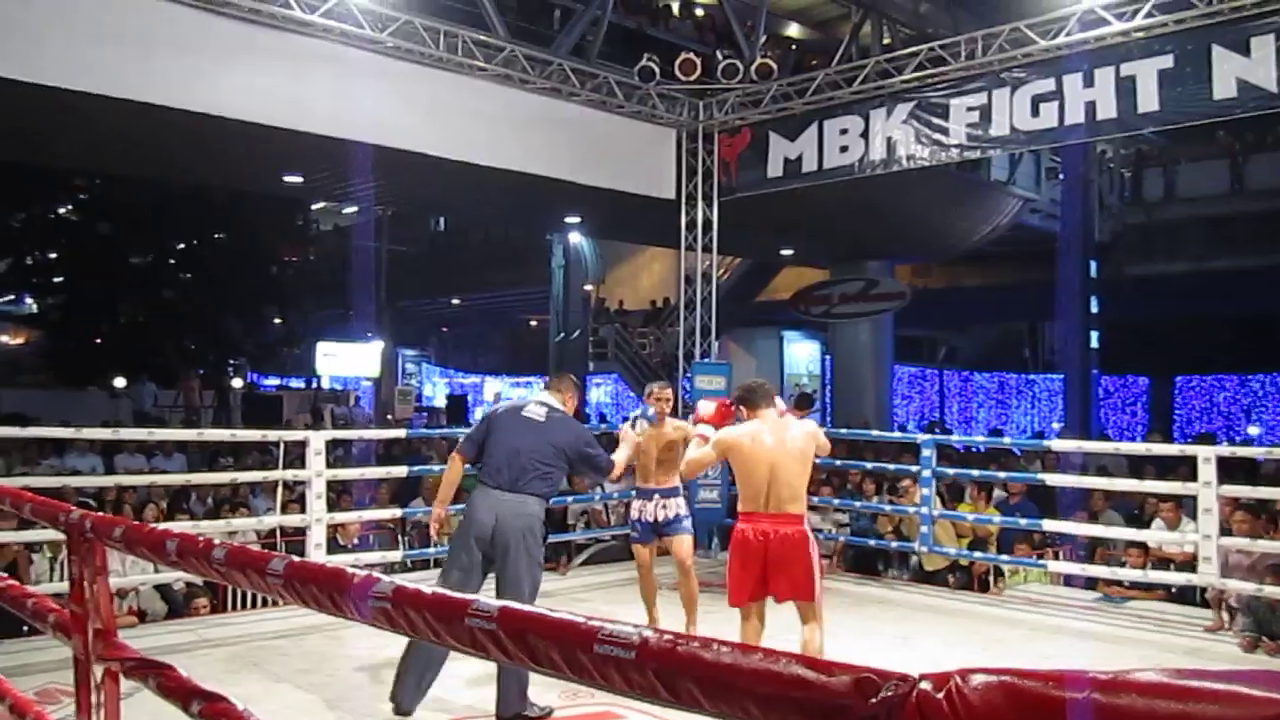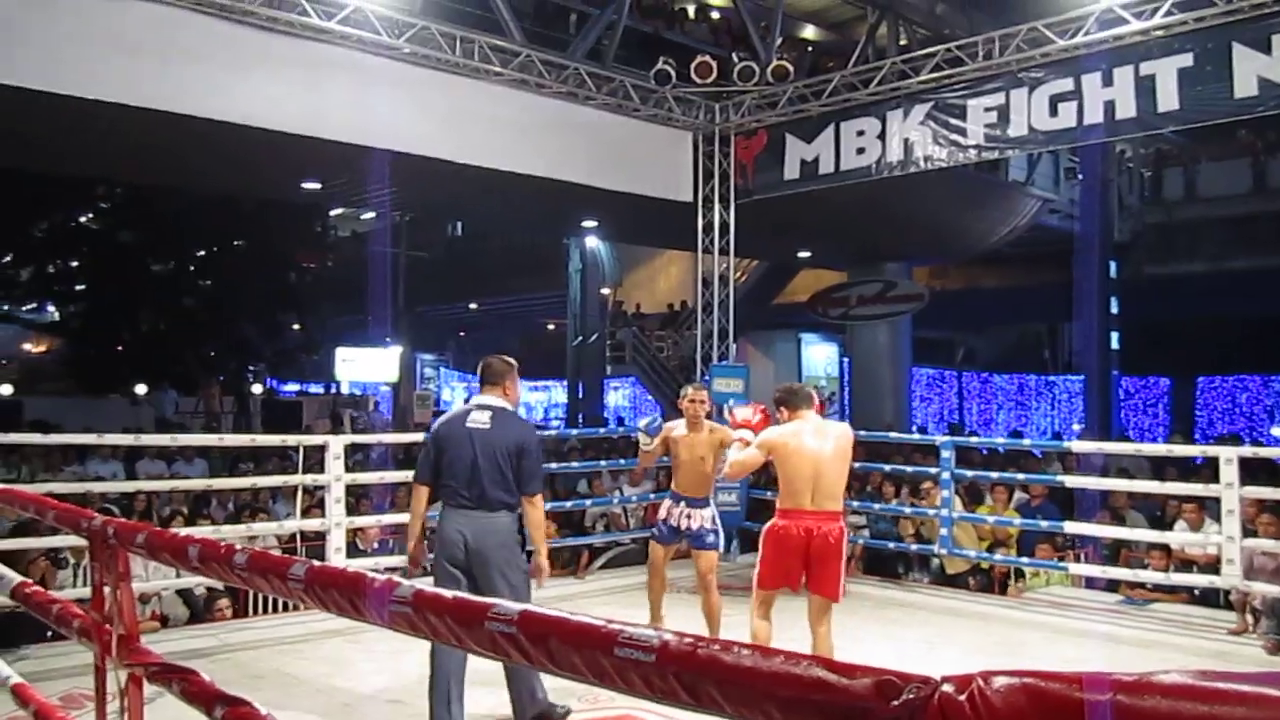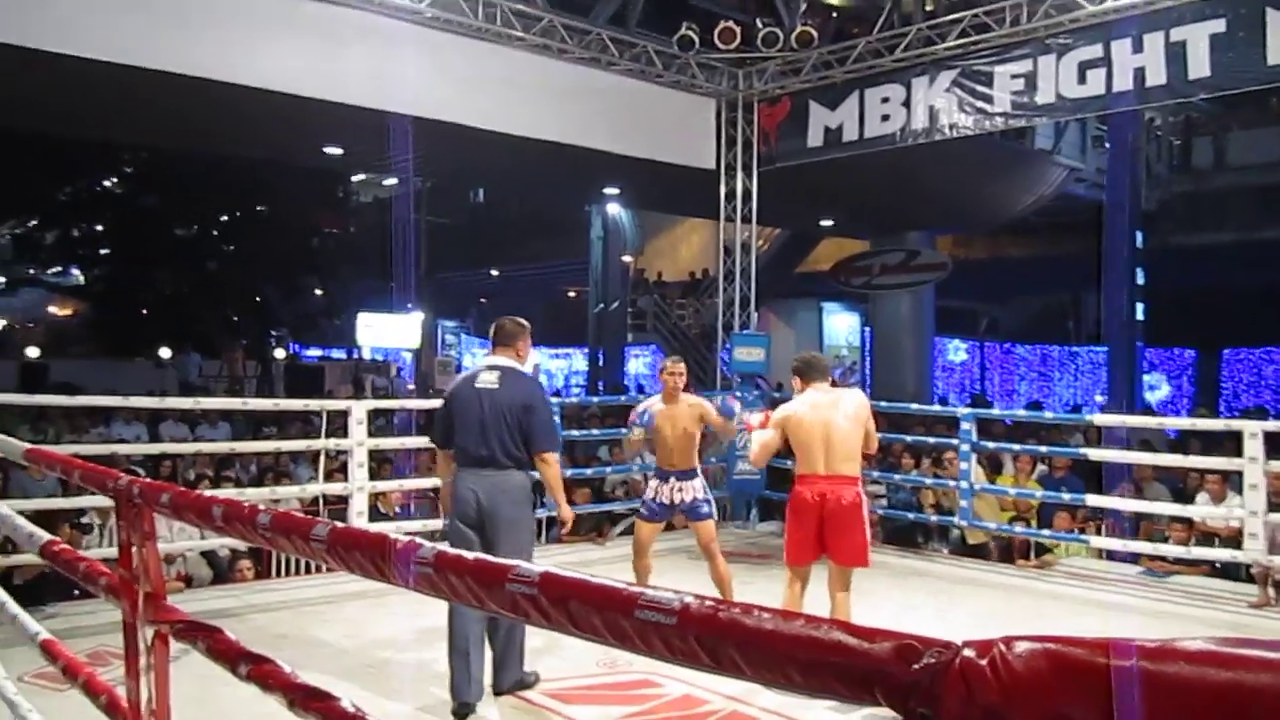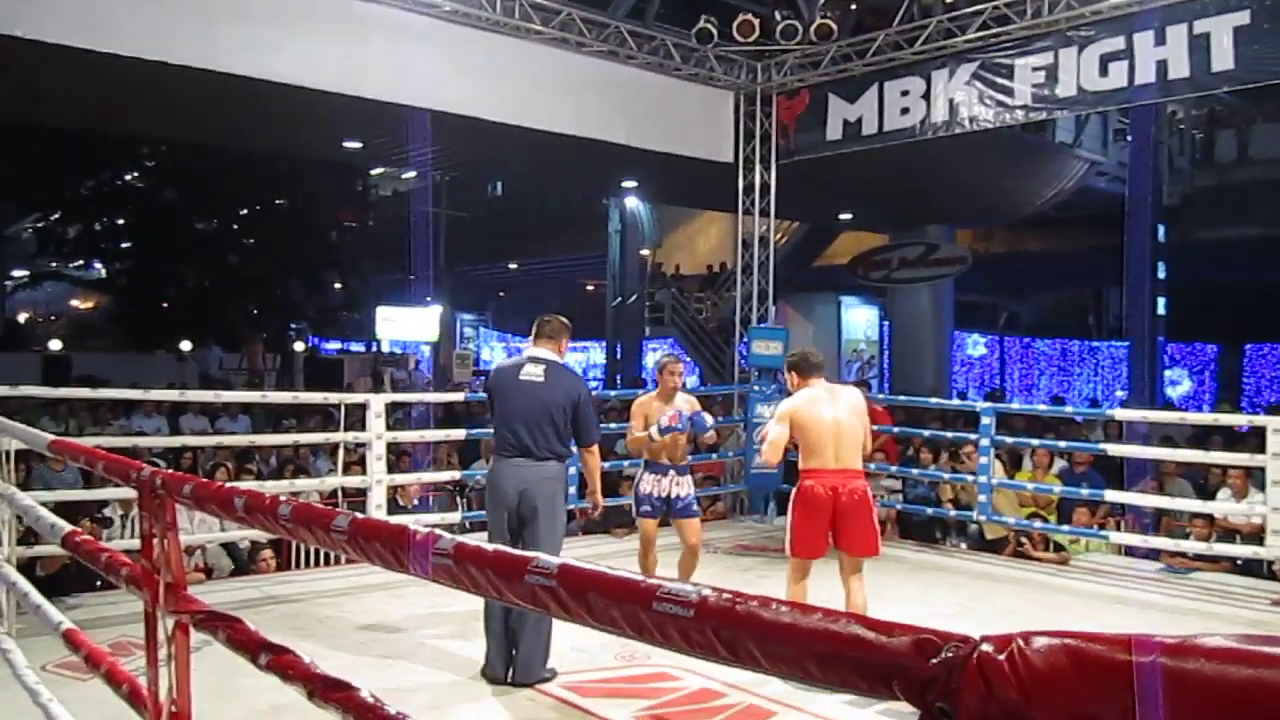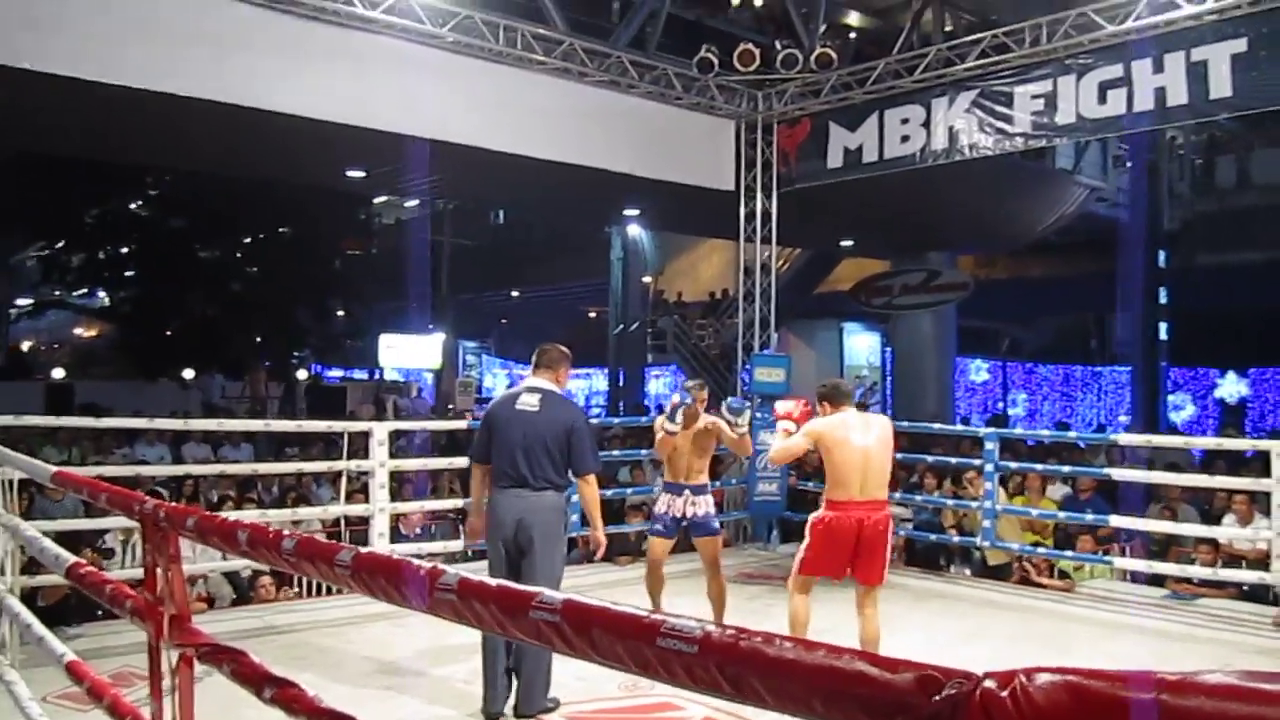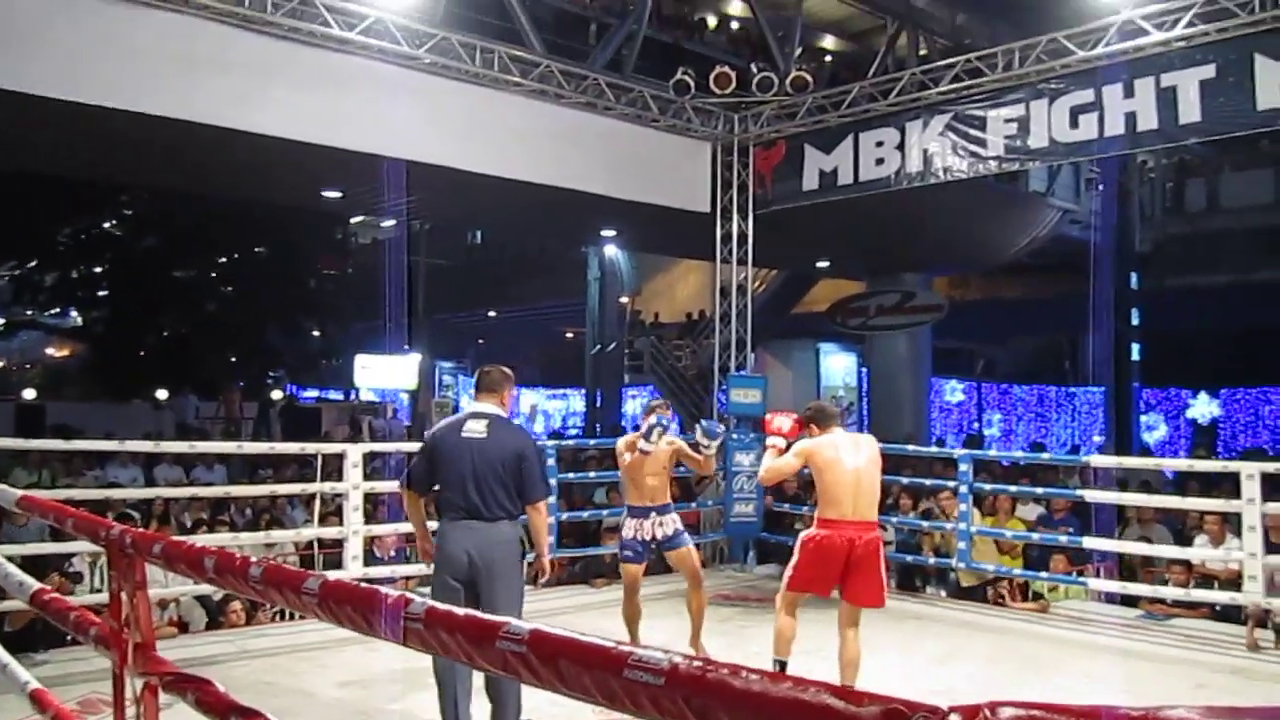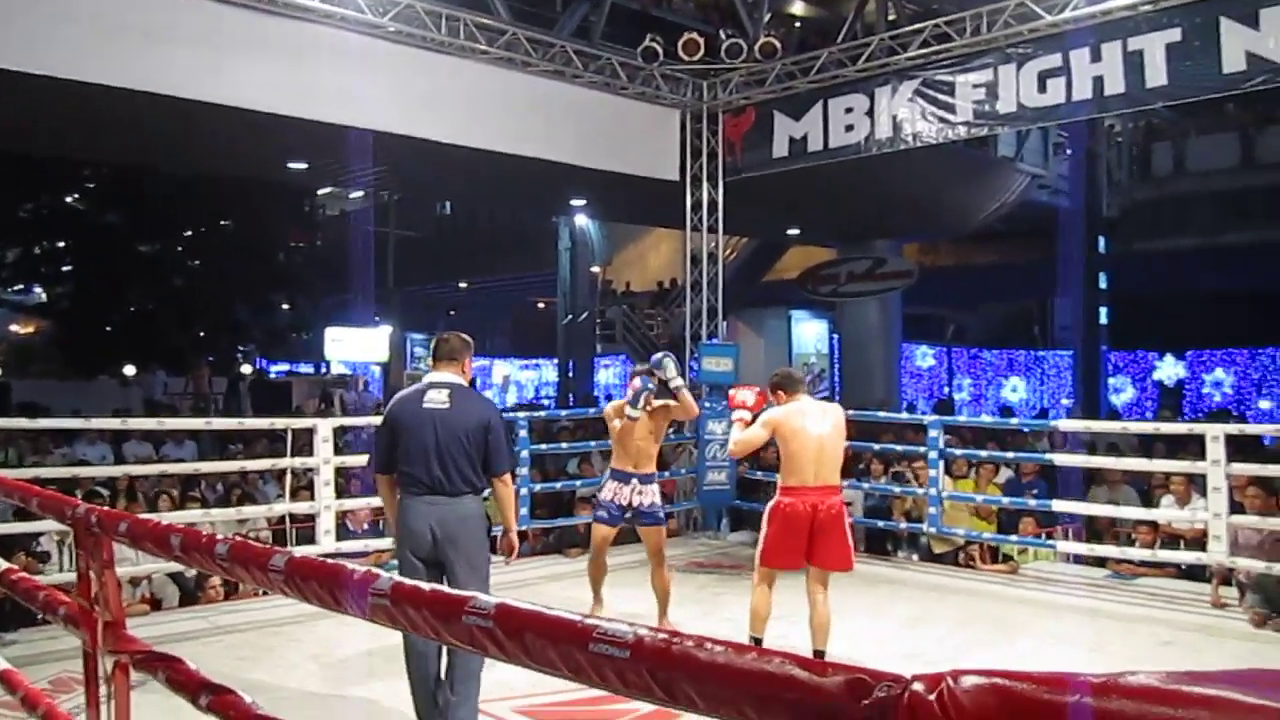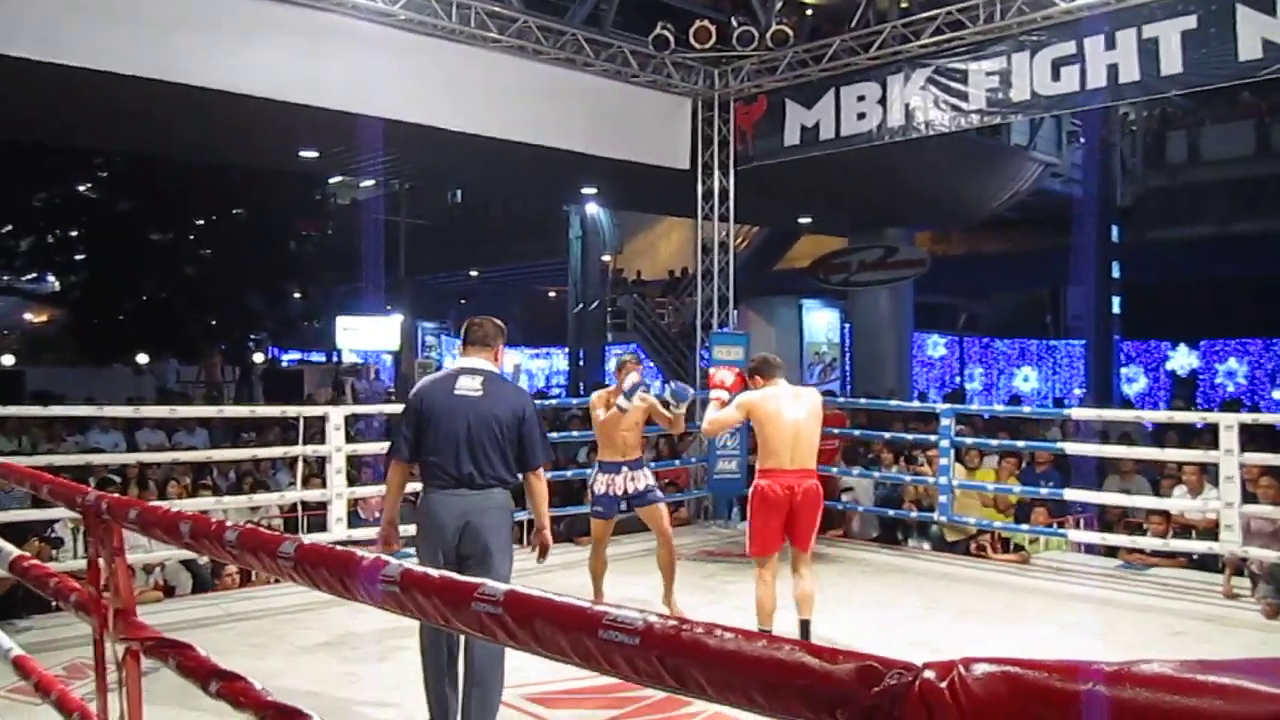
dt=0.5s
person 1, frame 1
left shoulder: (501, 412)
right shoulder: (573, 432)
left elbow: (459, 457)
right elbow: (610, 470)
left wrist: (441, 504)
right wrist: (628, 445)
left hip: (481, 506)
right hip: (523, 516)
person 1, frame 2
left shoulder: (445, 424)
right shoulder: (521, 431)
left elbow: (422, 487)
right elbow: (531, 499)
left wrist: (414, 538)
right wrist: (541, 552)
left hip: (453, 527)
right hip: (498, 529)
person 1, frame 3
left shoulder: (459, 387)
right shoulder: (529, 390)
left elbow: (443, 449)
right elbow: (545, 456)
left wrist: (447, 492)
right wrist: (562, 504)
left hip: (466, 487)
right hip: (509, 489)
right ankle: (508, 676)
person 1, frame 4
left shoulder: (499, 374)
right shoulder: (572, 384)
right elbow: (588, 447)
right wrist: (594, 489)
left hip: (503, 474)
right hip: (546, 479)
left ankle: (497, 661)
right ankle: (529, 667)
person 1, frame 5
left shoulder: (498, 406)
right shoulder: (570, 413)
left elbow: (480, 466)
right elbow: (587, 477)
left wrist: (477, 514)
right wrist: (597, 526)
left hip: (502, 506)
right hip: (546, 509)
person 1, frame 6
left shoulder: (440, 433)
right shoulder: (518, 438)
left elbow: (411, 492)
right elbow: (536, 506)
left wrist: (423, 536)
right wrist: (542, 552)
left hip: (452, 539)
right hip: (499, 540)
person 1, frame 7
left shoulder: (400, 404)
right shoulder: (482, 408)
left elbow: (383, 475)
right elbow: (501, 479)
left wrist: (395, 522)
right wrist: (510, 528)
left hip: (414, 515)
right hip: (463, 516)
person 1, frame 8
left shoulder: (425, 391)
right shoulder: (515, 398)
left elbow: (401, 463)
right elbow: (534, 473)
left wrist: (389, 519)
right wrist: (542, 525)
left hip: (438, 508)
right hip: (490, 510)
left knee: (437, 621)
person 2, frame 1
left shoulder: (732, 436)
right shoulder: (807, 430)
left elbow: (688, 469)
right elbow: (825, 449)
left wrist: (701, 430)
left hip: (749, 531)
right hip: (792, 532)
left knee: (751, 621)
right knee: (811, 619)
person 2, frame 2
left shoulder: (775, 435)
right shoulder: (844, 432)
left elbow: (732, 470)
left wrist: (741, 434)
left hip: (788, 527)
right hip: (830, 529)
left knee: (761, 606)
right knee: (821, 622)
person 2, frame 3
left shoulder: (787, 411)
right shoulder: (858, 399)
left elbow: (757, 459)
right elbow: (871, 447)
left wrist: (757, 431)
left hip: (806, 495)
right hip: (847, 495)
left knee: (796, 582)
right knee: (840, 587)
person 2, frame 4
left shoulder: (790, 405)
right shoulder: (855, 395)
left elbow: (771, 458)
left wrist: (771, 435)
left hip: (813, 488)
right hip: (854, 487)
left knee: (798, 574)
right knee: (853, 575)
person 2, frame 5
left shoulder: (822, 426)
right shoulder: (884, 423)
left elbow: (775, 456)
left wrist: (784, 425)
left hip: (837, 516)
right hip: (877, 516)
left knee: (798, 585)
right knee: (867, 605)
person 2, frame 6
left shoulder: (812, 447)
right shoulder: (870, 443)
left elbow: (766, 476)
left wrist: (774, 443)
left hip: (828, 535)
right hip: (867, 537)
left knee: (786, 602)
right knee: (850, 625)
left ankle: (778, 677)
person 2, frame 7
left shoulder: (777, 416)
right shoulder: (836, 411)
left elbow: (735, 449)
left wrist: (740, 417)
left hip: (791, 503)
right hip: (830, 502)
left knee: (763, 580)
right knee: (818, 590)
left ankle: (753, 650)
right ankle: (819, 661)
person 2, frame 8
left shoulder: (753, 399)
right shoulder: (814, 396)
left elbow: (709, 427)
left wrist: (718, 395)
left hip: (771, 486)
right hip: (807, 485)
left knee: (765, 571)
right knee: (801, 566)
right ankle: (805, 636)
person 3, frame 1
left shoulder: (681, 428)
right shoulder: (634, 427)
right wrist: (634, 432)
left hip: (673, 500)
right hip: (643, 501)
left knee: (685, 564)
right knee: (644, 568)
left ankle: (691, 627)
right ankle: (653, 619)
person 3, frame 2
left shoulder: (718, 433)
right shoulder: (669, 430)
right elbow: (644, 463)
right wrist: (646, 443)
left hip: (702, 510)
right hip: (673, 504)
left knee: (706, 580)
right knee: (655, 567)
left ankle: (714, 641)
right ankle: (655, 618)
person 3, frame 3
left shoulder: (697, 405)
right shoulder: (647, 408)
left elbow: (725, 434)
right elbow: (631, 450)
left wrist: (729, 418)
right wrist: (635, 431)
left hip: (691, 482)
right hip: (660, 482)
left knee: (710, 549)
right knee: (639, 546)
person 3, frame 4
left shoulder: (690, 402)
right shoulder: (643, 404)
left elbow: (709, 439)
right elbow: (632, 444)
left wrist: (706, 431)
right wrist: (657, 431)
left hip: (681, 478)
right hip: (652, 477)
left knee: (693, 545)
right knee: (647, 542)
person 3, frame 5
left shoulder: (714, 424)
right shoulder: (663, 422)
left elbow: (745, 451)
right elbow: (660, 453)
left wrist: (741, 424)
right wrist: (674, 423)
left hip: (701, 497)
right hip: (670, 495)
left knee: (713, 566)
right knee: (654, 561)
left ankle: (719, 624)
right ankle: (656, 611)
person 3, frame 6
left shoulder: (674, 444)
right shoulder: (626, 443)
left elbow: (706, 470)
right elbow: (630, 471)
left wrist: (709, 447)
right wrist: (647, 442)
left hip: (666, 517)
right hip: (636, 520)
left knee: (696, 576)
right knee: (630, 590)
left ankle: (696, 640)
right ankle: (634, 642)
person 3, frame 7
left shoulder: (664, 408)
right shoulder: (614, 409)
left elbow: (692, 413)
right elbow: (621, 439)
left wrist: (674, 379)
right wrist: (634, 408)
left hip: (647, 486)
right hip: (616, 484)
left knee: (657, 556)
right knee: (597, 550)
left ankle: (663, 617)
right ankle: (597, 601)
person 3, frame 8
left shoulder: (646, 400)
right shoulder: (600, 398)
left elbow: (675, 428)
right elbow: (605, 428)
left wrist: (678, 407)
right wrist: (625, 399)
left hip: (638, 472)
right hip: (607, 475)
left knee: (665, 534)
right knee: (599, 543)
left ankle: (669, 597)
right ankle: (598, 597)
